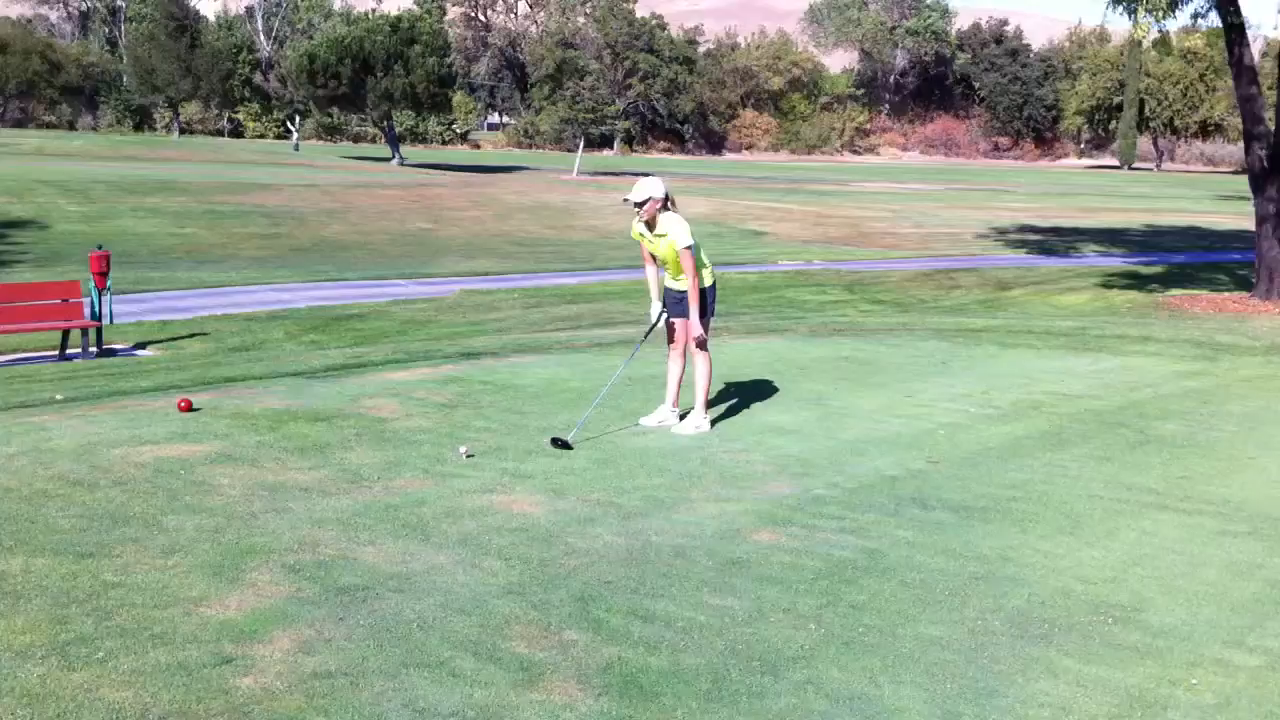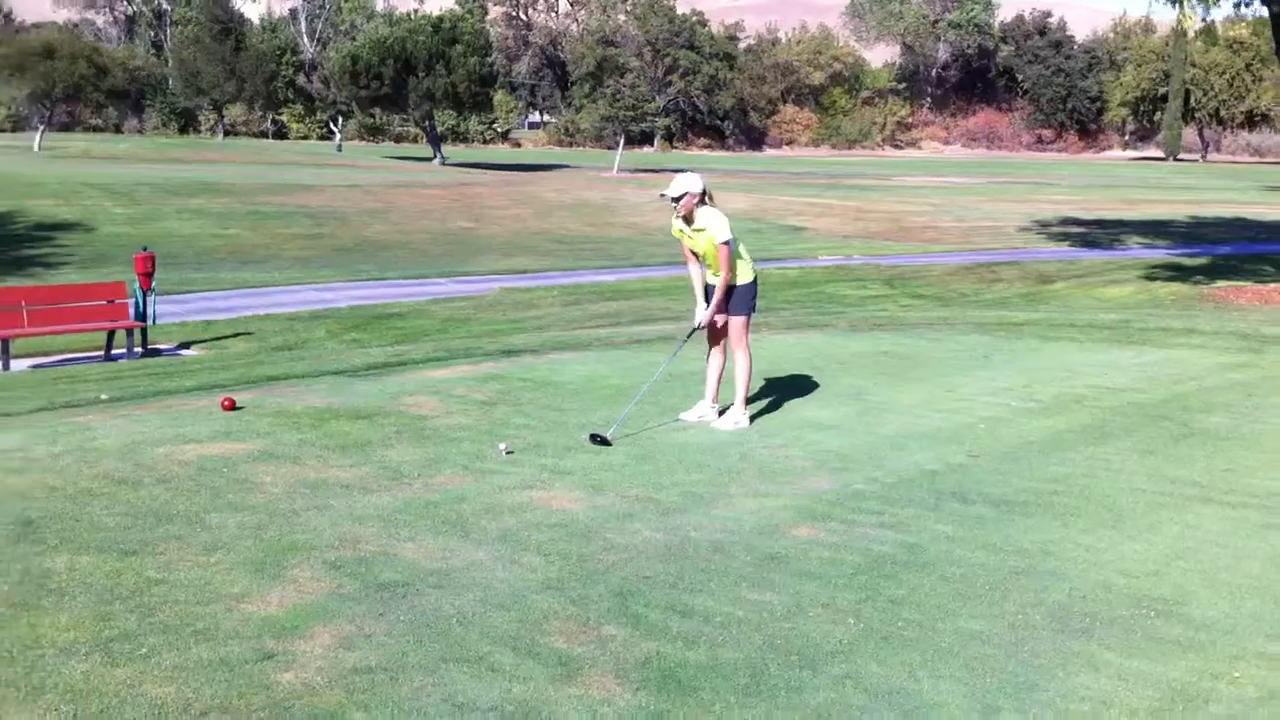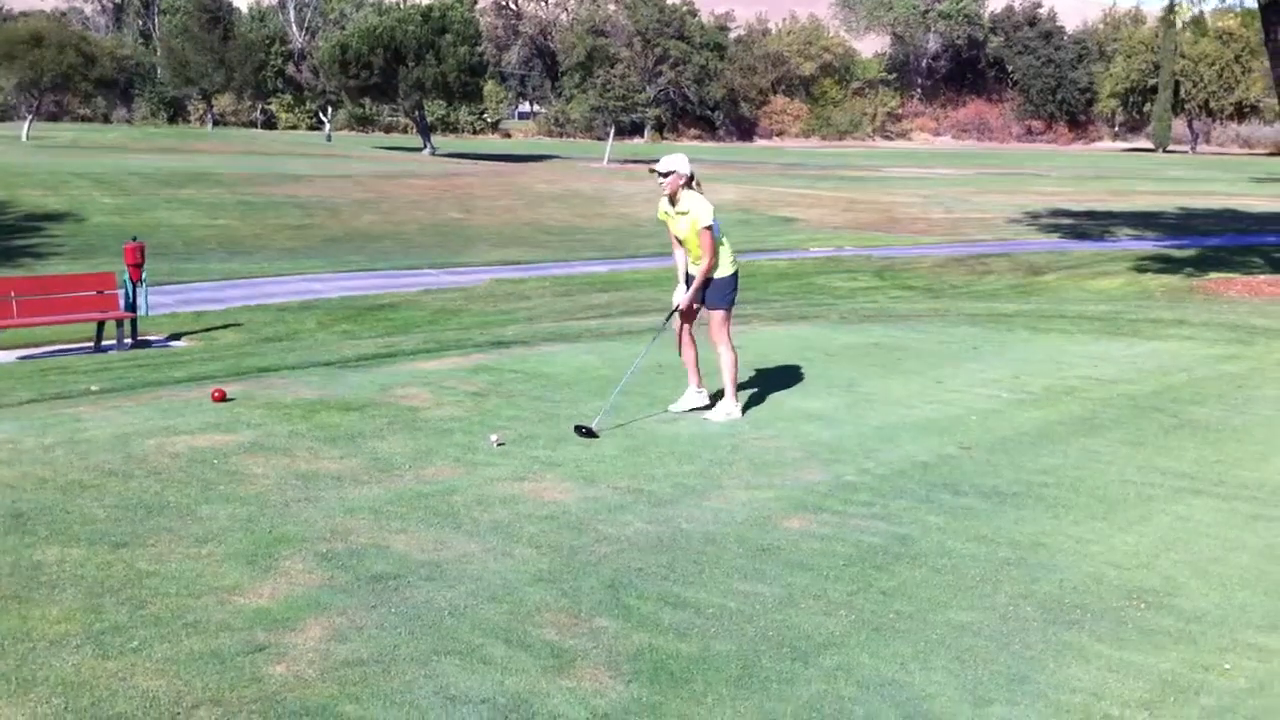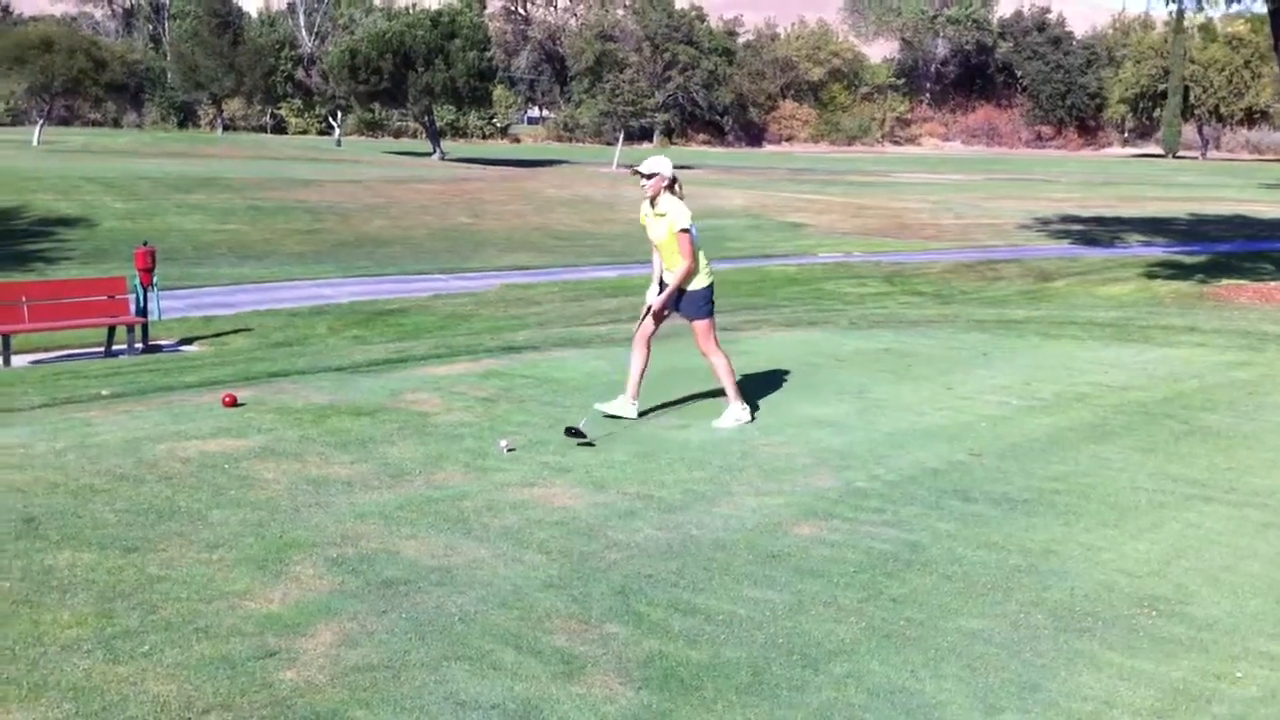
dt=0.3s
person 1, frame 1
left shoulder: (677, 228)
right shoulder: (639, 226)
left elbow: (693, 278)
right elbow: (650, 264)
left wrist: (696, 320)
right wrist: (655, 301)
left hip: (699, 286)
right hip: (673, 286)
left knee: (698, 348)
right knee: (675, 347)
left ankle: (700, 415)
right ankle: (670, 409)
person 1, frame 2
left shoulder: (716, 223)
right shoulder: (679, 223)
left elbow: (727, 272)
right elbow: (693, 263)
left wrist: (712, 310)
right wrist: (700, 302)
left hip: (740, 281)
right hip: (715, 282)
left knee: (737, 343)
right knee: (715, 343)
left ankle: (739, 410)
right ankle: (709, 404)
person 1, frame 3
left shoulder: (699, 208)
right shoulder: (665, 205)
left elbow: (710, 258)
right elbow: (678, 247)
left wrist: (690, 293)
right wrist: (680, 283)
left hip: (720, 274)
right hip: (695, 272)
left knee: (719, 337)
right knee: (682, 329)
left ankle: (731, 402)
right ankle: (698, 392)
person 1, frame 4
left shoulder: (677, 213)
right shoulder: (647, 209)
left elbow: (689, 263)
left wrist: (665, 297)
right wrist: (655, 284)
left hip: (694, 284)
right hip: (670, 281)
left knee: (708, 346)
right knee: (642, 334)
left ankle: (738, 407)
right ankle: (629, 400)
